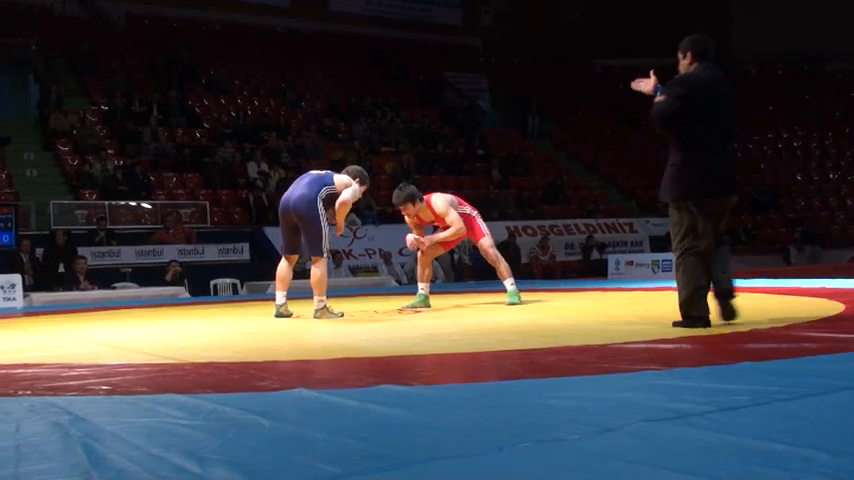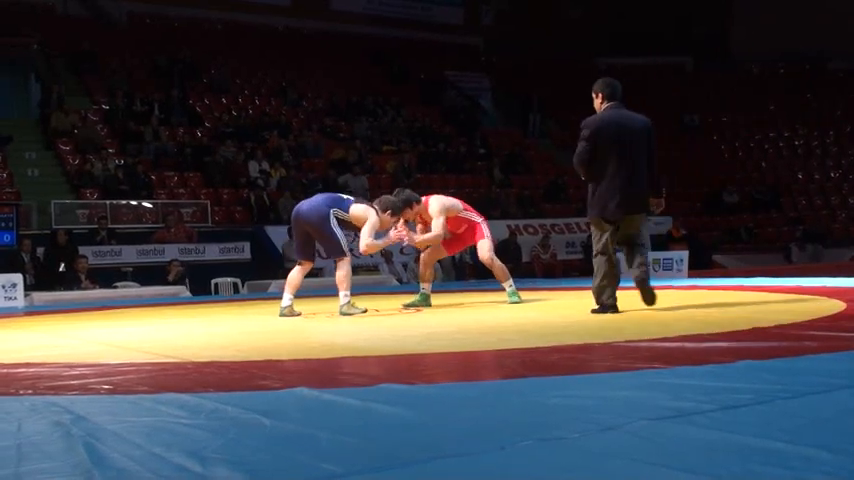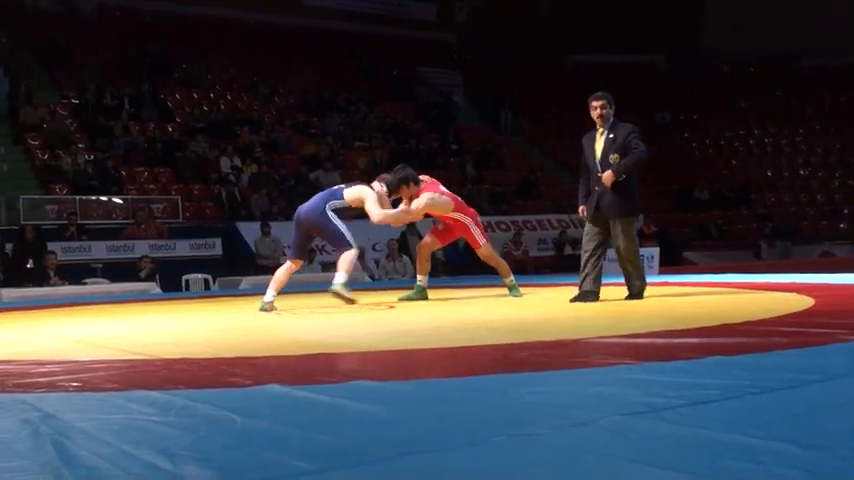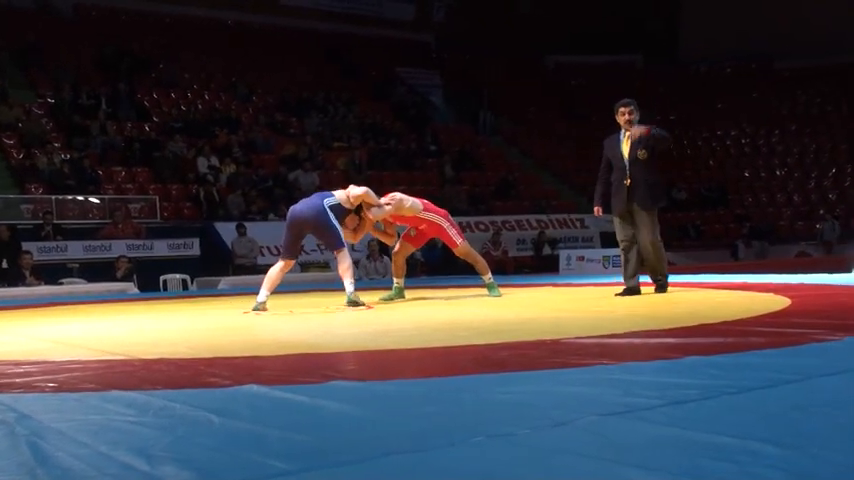
dt=1s
person 1, frame 1
left shoulder: (687, 82)
right shoulder: (722, 84)
left elbow: (662, 119)
left wrist: (659, 103)
right wrist: (657, 91)
left hip: (690, 175)
right hip: (721, 176)
left knee: (689, 245)
right knee: (714, 239)
left ankle: (695, 313)
right ankle: (724, 293)
person 1, frame 2
left shoulder: (593, 123)
right shoulder: (642, 122)
left elbow: (580, 160)
right elbow: (651, 161)
left wrist: (589, 175)
right wrist: (656, 193)
left hip: (604, 197)
right hip: (635, 196)
left knee: (604, 250)
right knee: (635, 242)
left ankle: (607, 301)
right ankle: (642, 280)
person 1, frame 3
left shoulder: (626, 131)
right shoulder: (588, 138)
left elbow: (641, 153)
right elbow: (585, 174)
left wrist: (616, 171)
right wrist: (583, 201)
left hip: (621, 200)
right hip: (597, 202)
left knee: (626, 246)
right knee: (591, 246)
left ankle: (637, 288)
right ankle: (589, 290)
person 1, frame 4
left shoulder: (649, 136)
right shoulder: (610, 142)
left elbow: (665, 142)
right elbow: (604, 175)
left wrist: (646, 131)
right wrist: (598, 200)
left hip: (644, 197)
right hip: (621, 199)
left knee: (650, 241)
right knee: (626, 243)
left ankle: (660, 280)
right ankle: (631, 285)
person 2, frame 1
left shoulder: (321, 178)
right shoulder: (353, 185)
right elbow: (344, 201)
right wrist: (340, 222)
left hip: (286, 200)
right hip: (307, 201)
left knee: (289, 256)
right knee: (319, 257)
left ankle: (280, 306)
right ankle: (320, 309)
person 2, frame 2
left shoulder: (364, 208)
right shoulder: (374, 217)
right elbow: (365, 247)
right wrist: (388, 240)
left hip: (301, 210)
right hip: (319, 212)
left knee: (304, 263)
right knee: (344, 258)
left ankle: (286, 306)
right ankle: (345, 305)
person 2, frame 3
left shoulder: (359, 187)
right shoulder: (370, 193)
right elbow: (377, 218)
left hip: (303, 212)
right hip: (319, 212)
left knee: (293, 263)
right knee: (350, 249)
left ankle: (267, 302)
right ankle: (339, 283)
person 2, frame 4
right shoulder: (348, 197)
left elbow: (354, 238)
right elbow: (363, 191)
left wrist: (366, 221)
right wrist: (379, 204)
left hip: (295, 212)
right hip: (316, 213)
left knee: (285, 262)
right knee: (341, 251)
left ankle: (260, 301)
right ankle: (351, 294)
person 3, frame 1
left shoulder: (438, 203)
right shoulder: (410, 218)
left elbow: (460, 229)
right elbow: (423, 241)
left wrist: (433, 238)
right wrist: (413, 239)
left hip: (469, 219)
right hip: (450, 225)
left knee: (491, 253)
right knee: (423, 255)
left ankle: (513, 292)
right ankle: (422, 298)
person 3, frame 2
left shoulder: (435, 205)
right shoulder: (419, 216)
left elbow: (438, 235)
right elbow: (421, 245)
left wrist: (414, 239)
right wrist: (406, 233)
left hip: (477, 224)
right hip: (459, 232)
left knee: (487, 257)
right knee: (426, 257)
left ankle: (512, 292)
right ankle: (423, 297)
person 3, frame 3
left shoulder: (425, 200)
right shoulder: (423, 180)
left elbow: (401, 218)
right elbow: (416, 215)
right wrist: (405, 198)
left hip: (467, 221)
right hip: (450, 222)
left knee: (490, 257)
right knee: (422, 249)
left ankle: (513, 286)
right ankle: (420, 290)
person 3, frame 4
left shoulder: (393, 200)
right shoulder: (386, 213)
left elbow: (374, 214)
right elbow: (391, 240)
right wrist: (371, 230)
left hip: (439, 220)
right hip: (420, 225)
left knee: (466, 253)
right knee: (397, 254)
left ankle: (491, 284)
right ankle: (398, 289)
